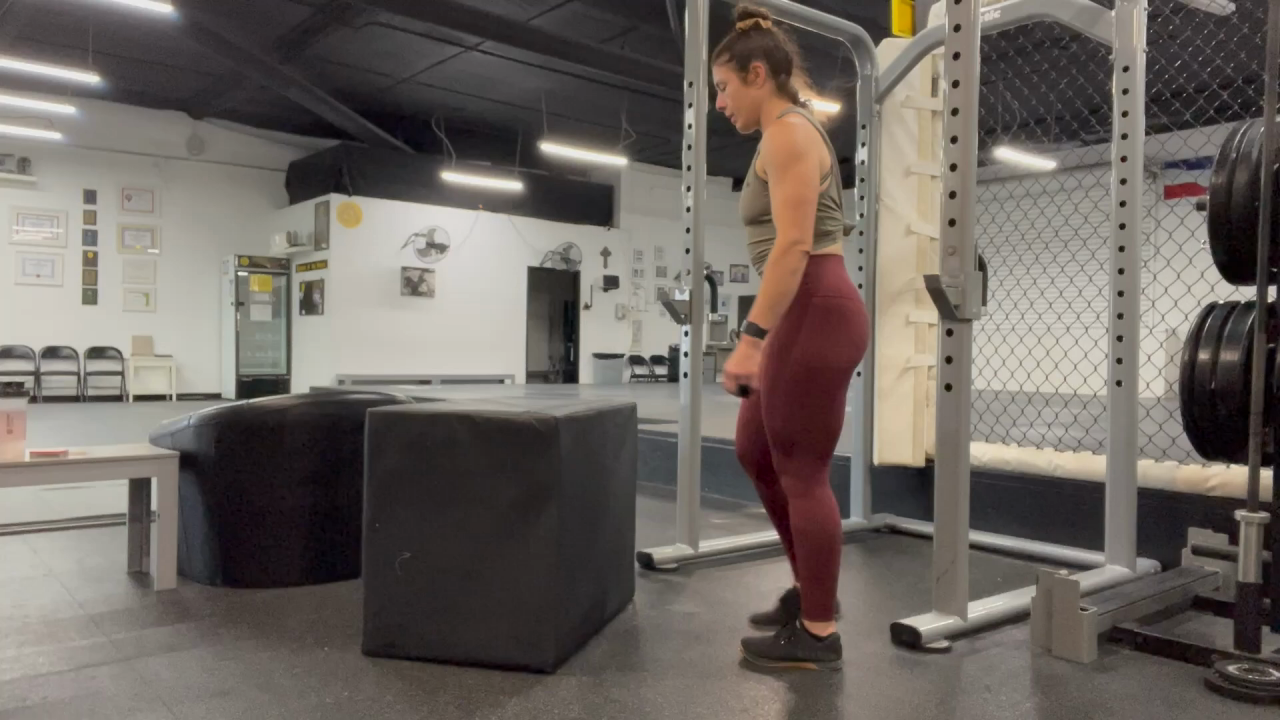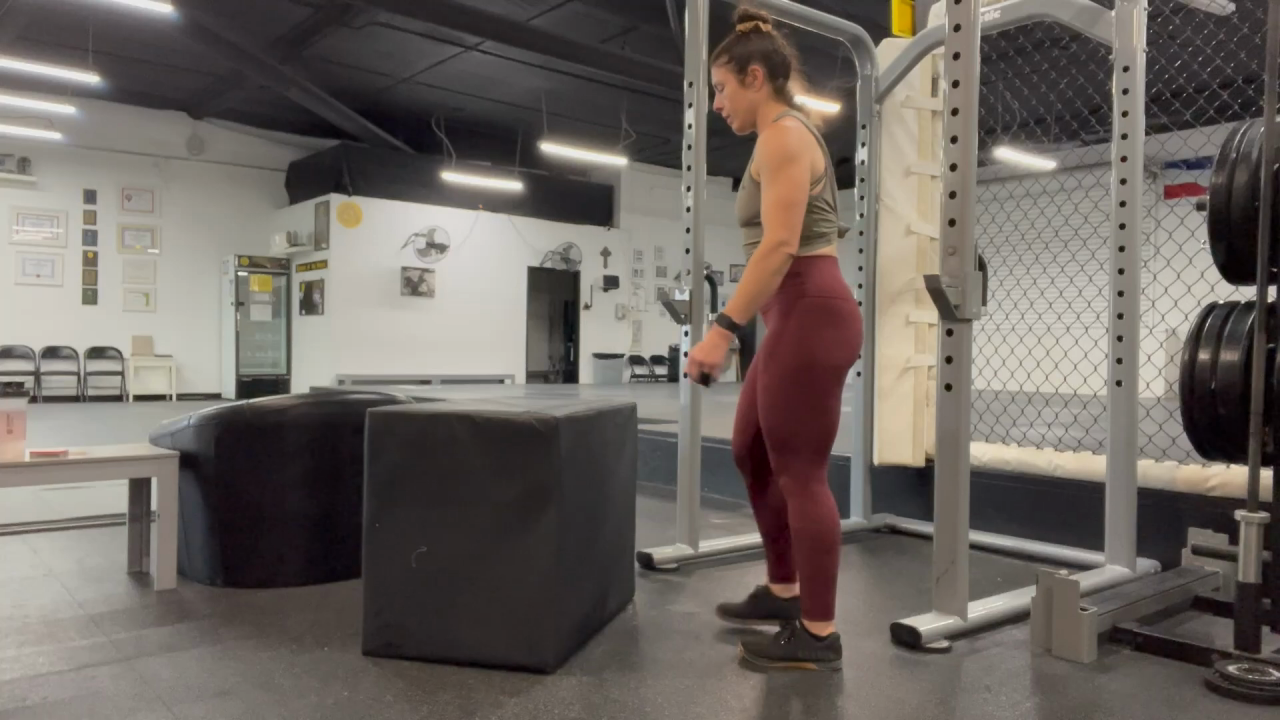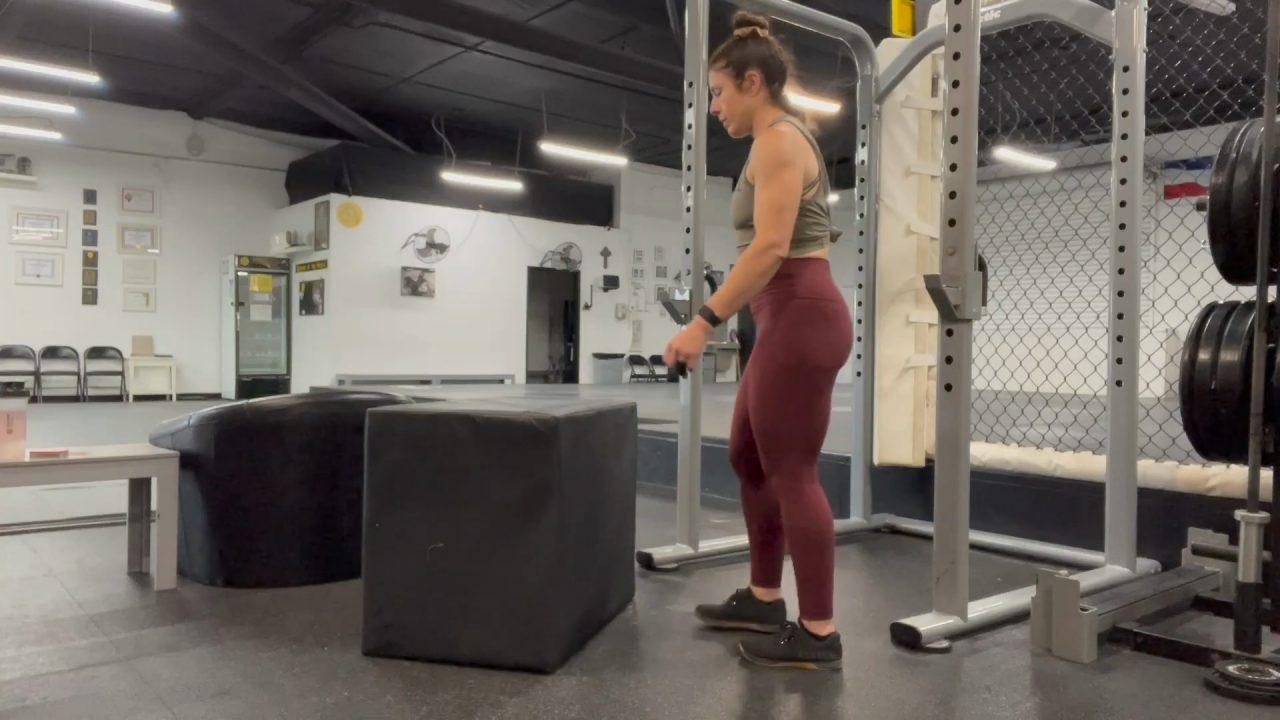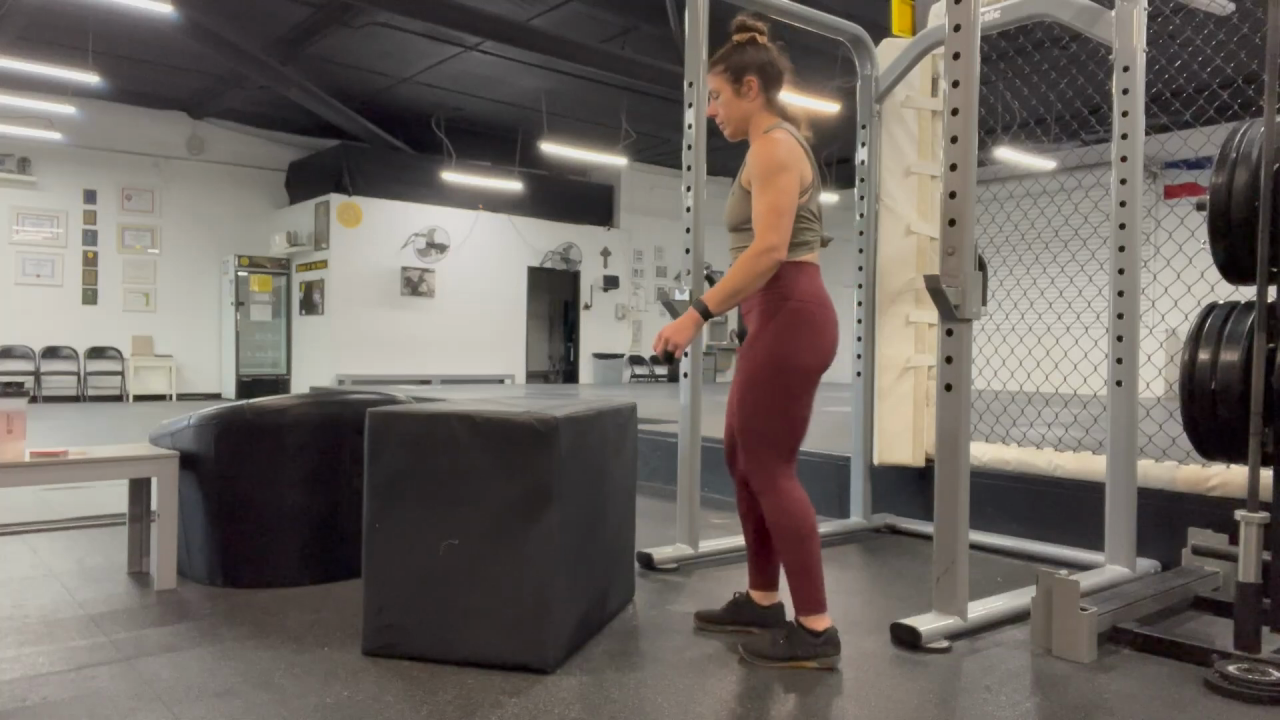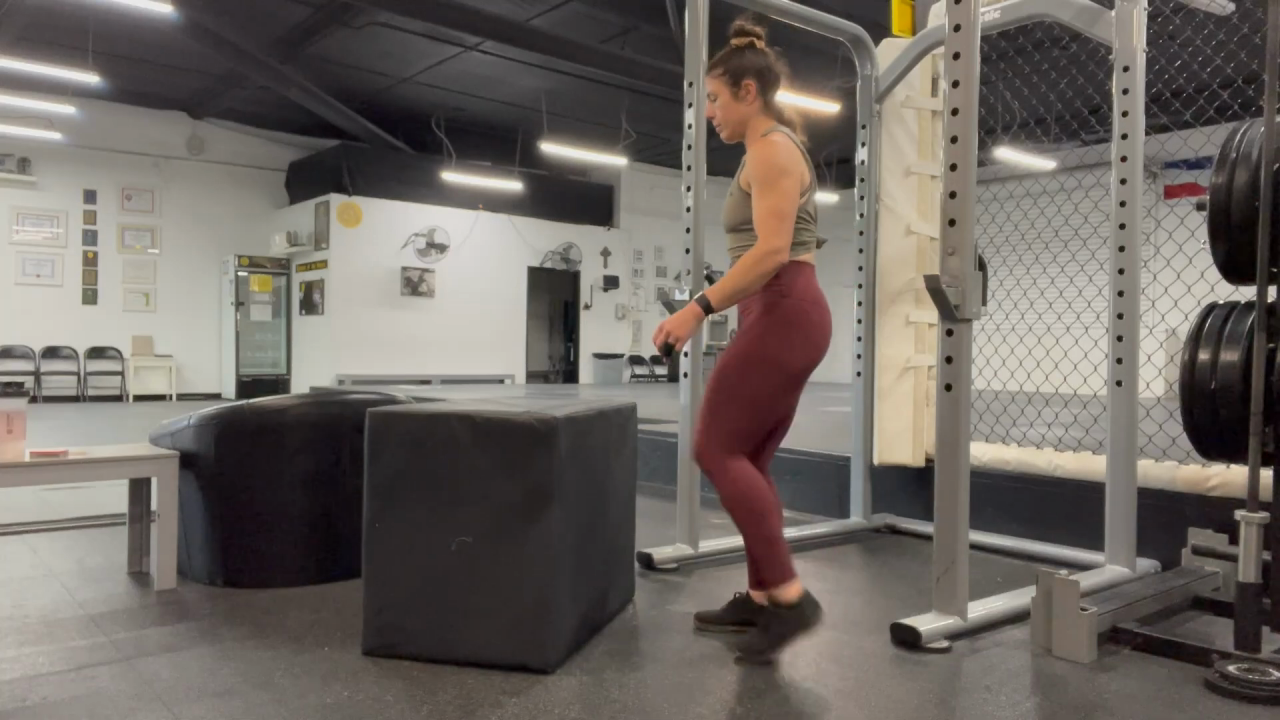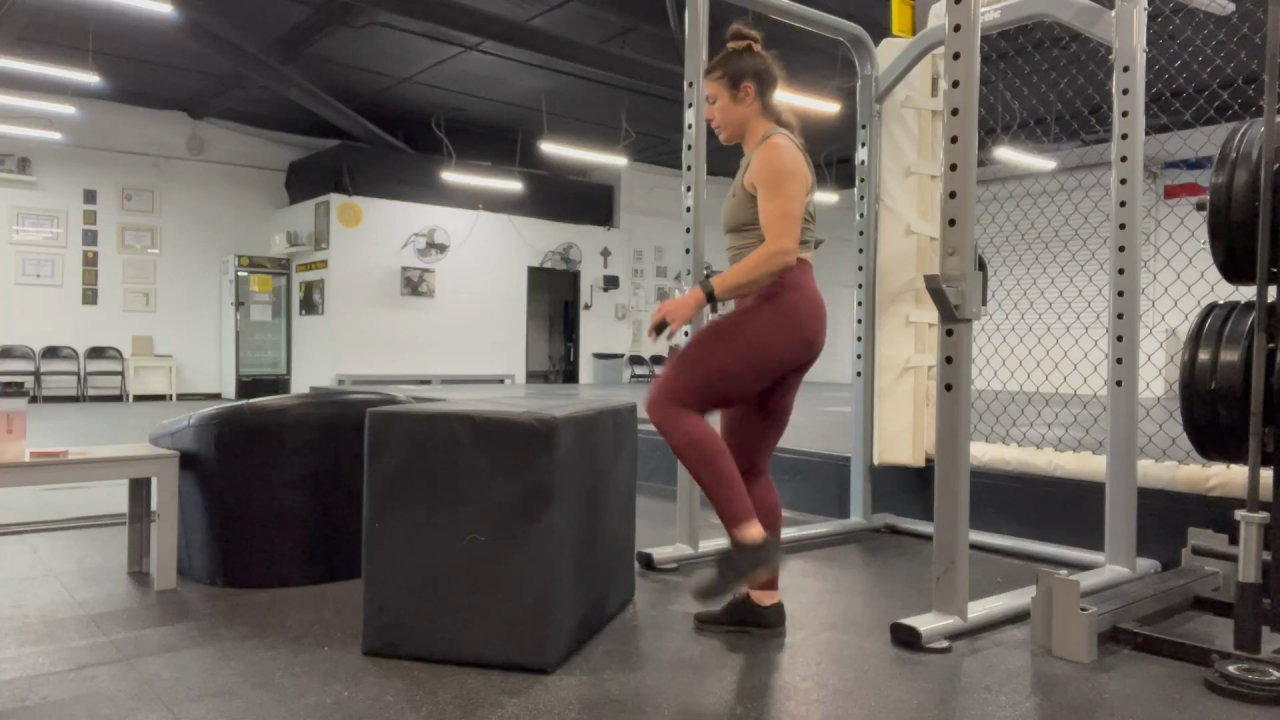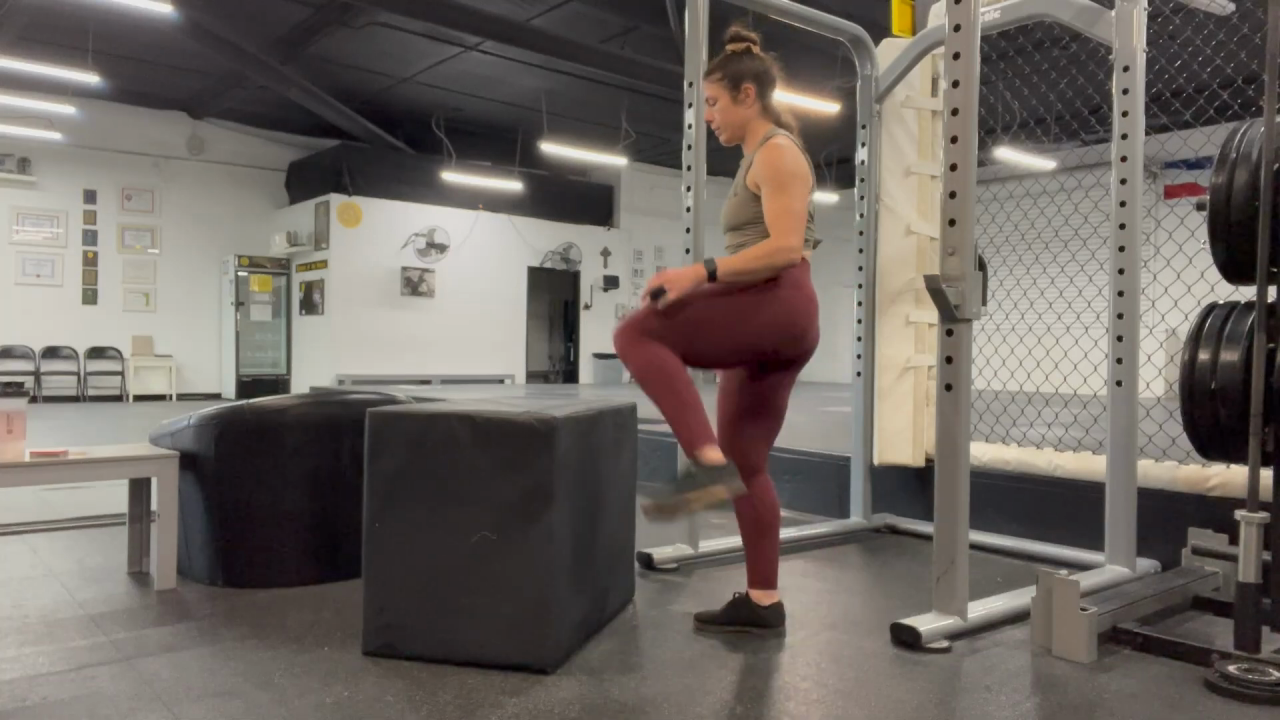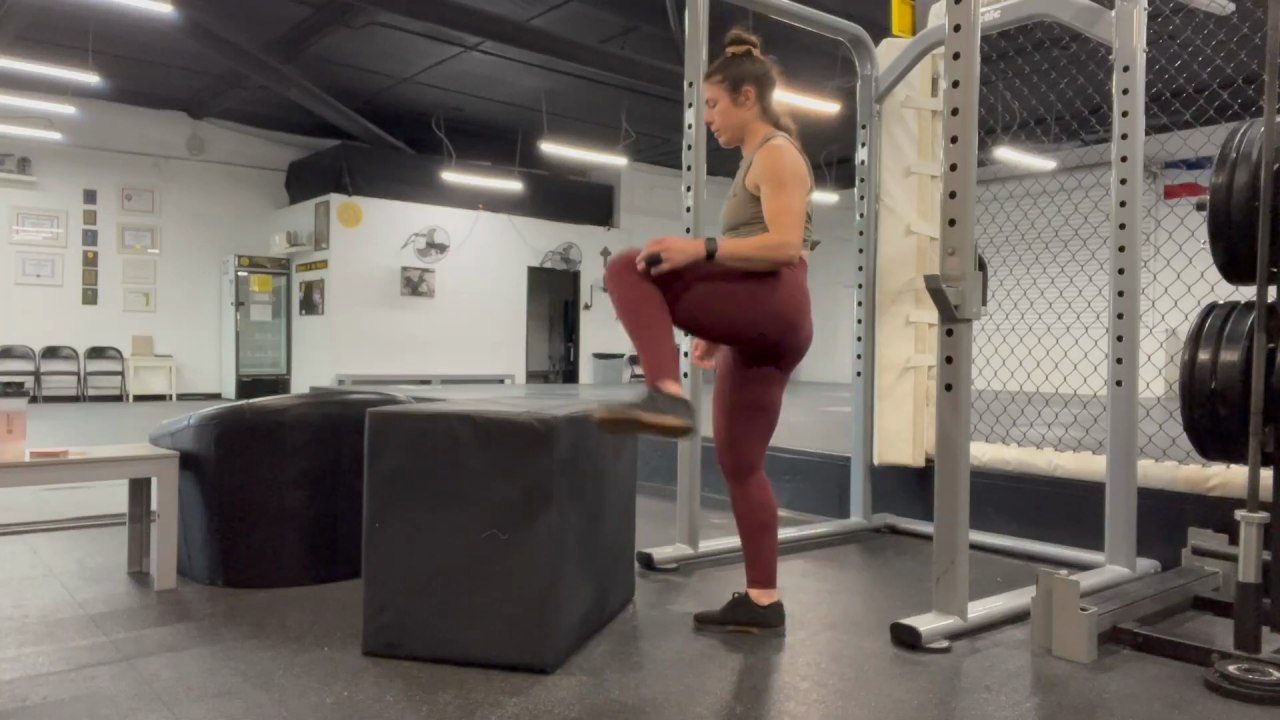
dt=0.1s
person 1, frame 1
left shoulder: (788, 135)
right shoulder: (793, 135)
left elbow: (794, 246)
left wrist: (752, 336)
left hip: (816, 318)
right hip: (806, 318)
left knee: (800, 476)
right knee: (756, 455)
left ankle: (818, 633)
right ankle: (806, 590)
person 1, frame 2
left shoulder: (782, 137)
right shoulder: (789, 136)
left elbow: (779, 247)
left wrist: (722, 328)
left hip: (809, 316)
right hip: (802, 315)
left knee: (799, 475)
right knee: (751, 455)
left ankle: (817, 634)
right ankle: (783, 591)
person 1, frame 3
left shoulder: (778, 141)
right shoulder: (785, 143)
left elbow: (770, 247)
left wrist: (704, 321)
left hip: (800, 317)
right hip: (796, 317)
left knee: (791, 474)
right knee: (749, 458)
left ankle: (818, 634)
right ankle: (764, 598)
person 1, frame 4
left shoulder: (772, 147)
right shoulder: (778, 147)
left elbow: (767, 251)
left wrist: (697, 314)
left hip: (788, 320)
right hip: (784, 320)
left knee: (768, 474)
right knee: (743, 464)
left ankle: (813, 630)
right ankle: (761, 602)
person 1, frame 5
left shoulder: (771, 150)
right shoulder: (770, 152)
left elbow: (771, 252)
left wrist: (698, 310)
left hip: (784, 317)
right hip: (781, 321)
left knee: (721, 456)
right knee: (739, 459)
left ankle: (792, 598)
right ankle: (762, 601)
person 1, frame 6
left shoulder: (774, 152)
right shoulder: (766, 156)
left elbow: (780, 252)
left wrist: (701, 296)
right wrist: (719, 300)
left hip: (780, 313)
right hip: (779, 317)
left knee: (669, 403)
right knee: (745, 462)
left ankle: (749, 541)
right ankle: (761, 599)
person 1, frame 7
left shoulder: (777, 152)
right shoulder: (761, 159)
left elbow: (786, 249)
left wrist: (702, 276)
right wrist: (724, 321)
left hip: (779, 311)
right hip: (775, 327)
left knee: (636, 338)
right knee: (745, 463)
left ankle: (708, 465)
right ankle: (762, 601)
person 1, frame 8
left shoulder: (776, 152)
right shoulder: (760, 160)
left elbow: (785, 246)
left wrist: (702, 251)
right wrist: (717, 326)
left hip: (772, 307)
right hip: (770, 323)
left knee: (629, 269)
right knee: (739, 463)
left ankle: (666, 394)
right ankle: (762, 601)
